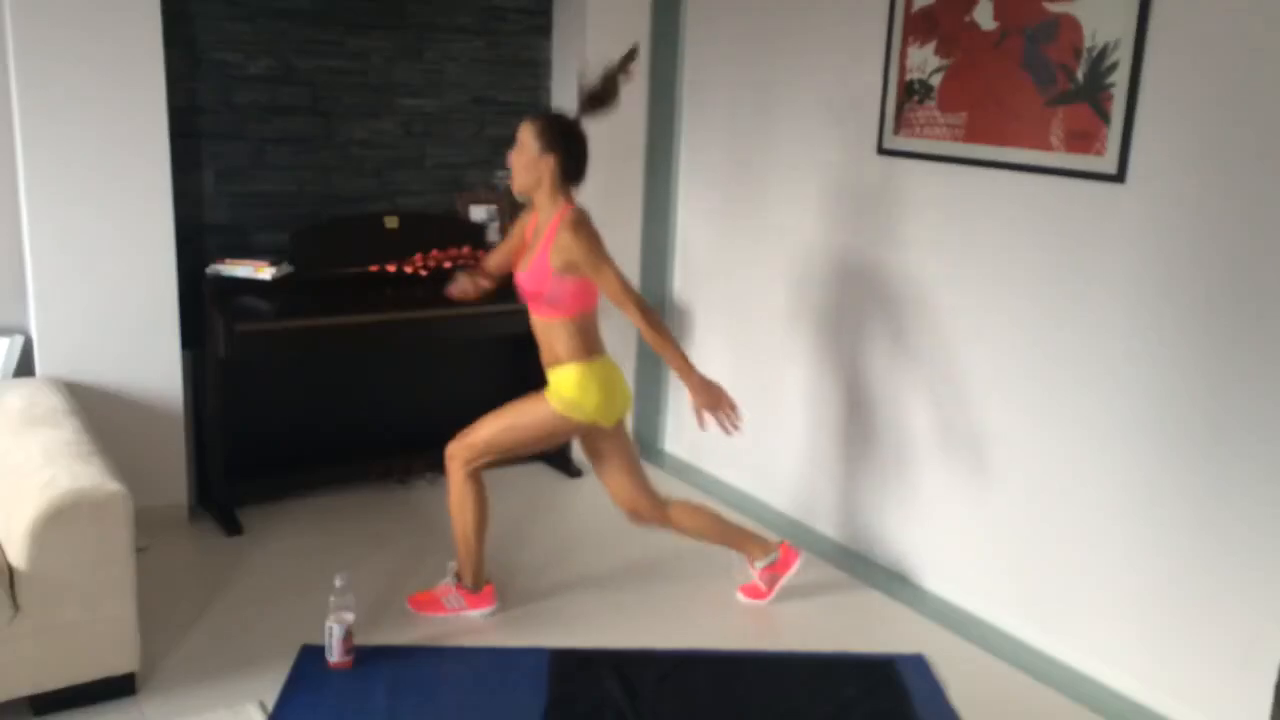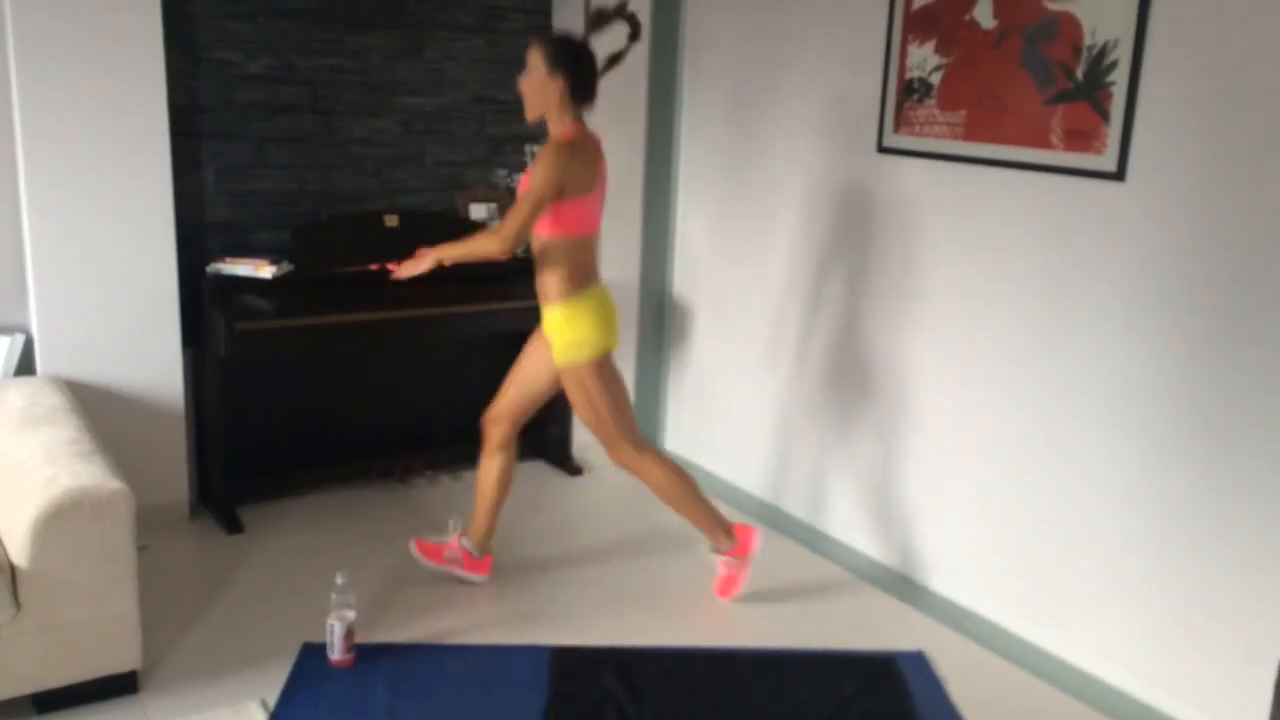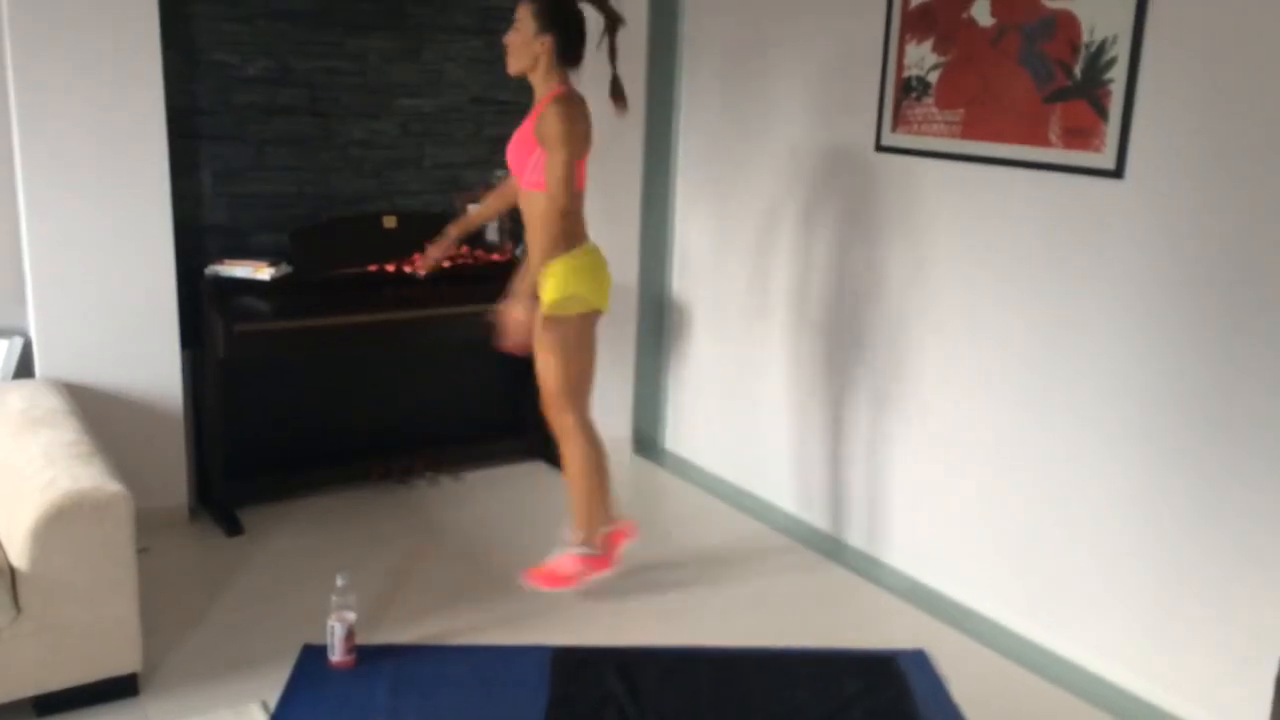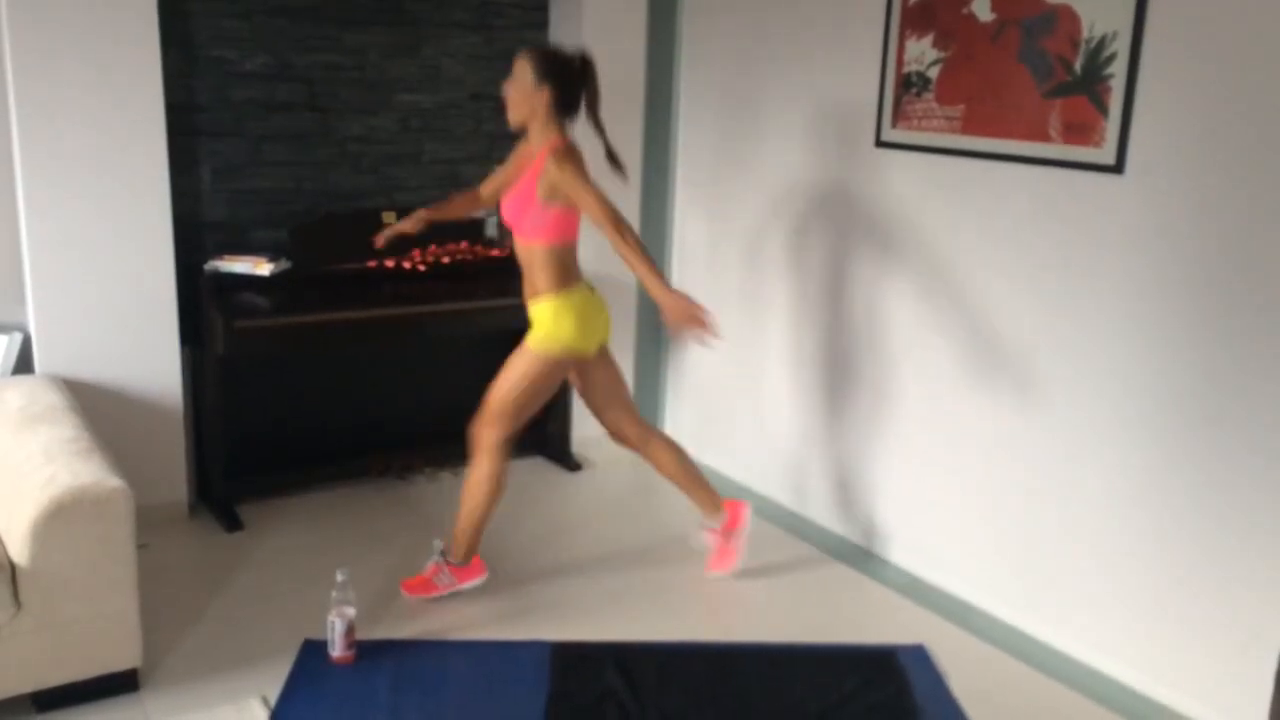
dt=0.7s
person 1, frame 1
left shoulder: (569, 233)
right shoulder: (533, 220)
left elbow: (635, 309)
right elbow: (492, 269)
left wrist: (694, 379)
right wrist: (470, 281)
left hip: (581, 391)
right hip: (579, 384)
left knee: (461, 455)
right knee: (645, 509)
left ankle: (469, 587)
right ankle: (767, 555)
person 1, frame 2
left shoulder: (563, 153)
right shoulder: (582, 146)
left elbow: (504, 241)
left wrist: (433, 256)
left hip: (576, 323)
right hip: (563, 319)
left knee: (625, 449)
right knee: (499, 424)
left ankle: (730, 541)
right ankle: (473, 550)
person 1, frame 3
left shoulder: (559, 111)
right shoulder: (549, 108)
left elbow: (556, 209)
right elbow: (515, 188)
left wrist: (526, 292)
right wrist: (452, 233)
left hip: (569, 278)
right hip: (554, 278)
left knee: (566, 414)
right knee: (565, 412)
left ankle: (589, 544)
right ankle: (603, 527)
person 1, frame 4
left shoulder: (555, 159)
right shoulder: (531, 151)
left elbow: (613, 224)
right elbow: (479, 197)
left wrist: (664, 293)
right wrist: (426, 215)
left hip: (564, 322)
right hip: (568, 317)
left knee: (487, 434)
right knee: (630, 429)
left ankle: (458, 561)
right ankle: (721, 514)
